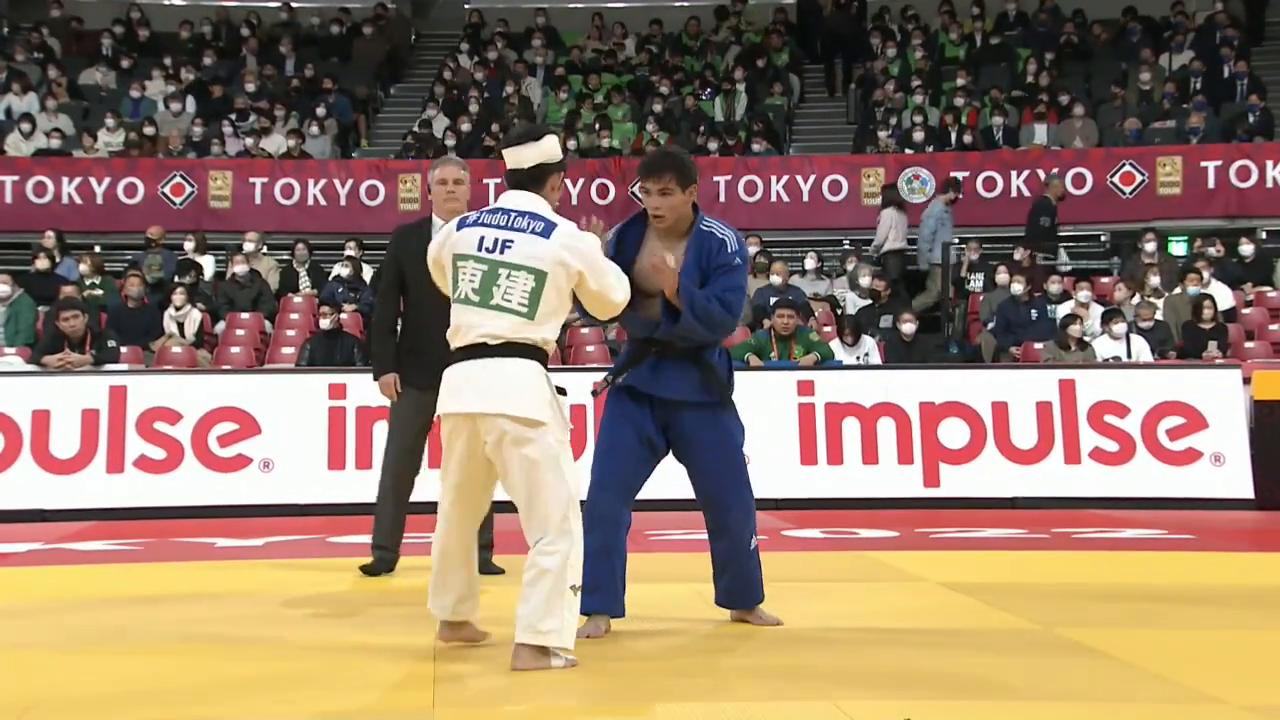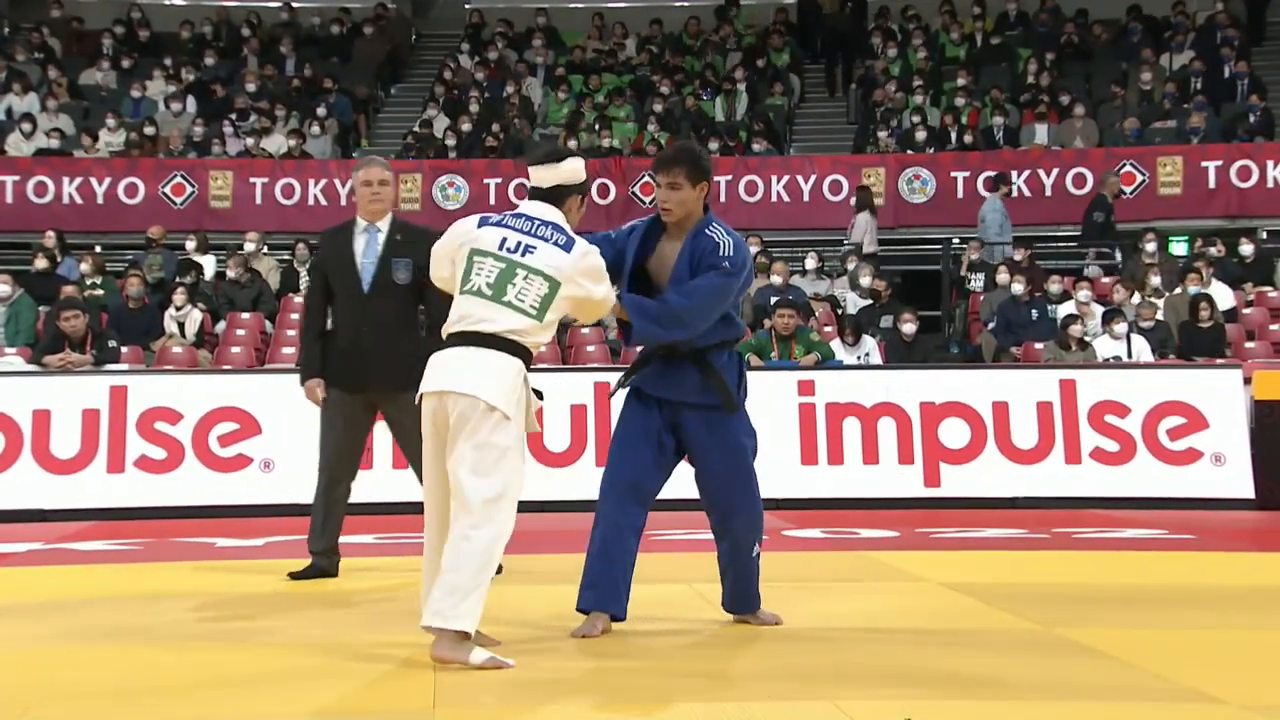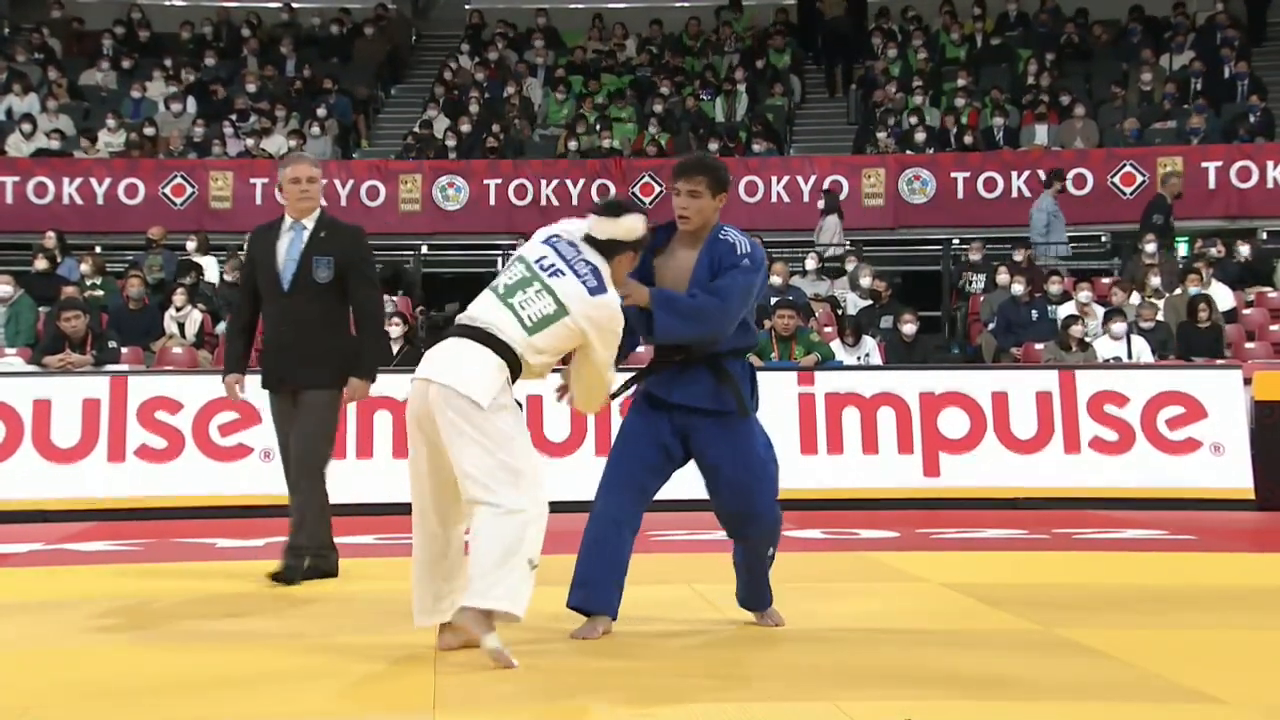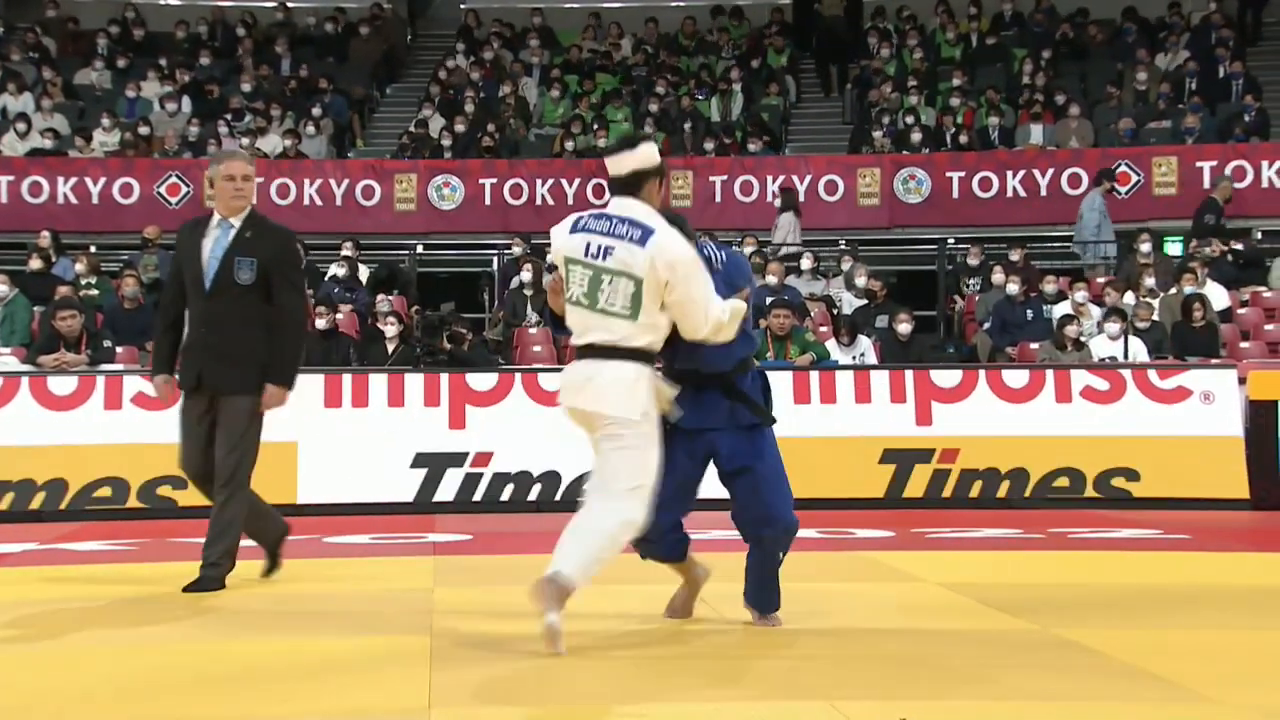
dt=0.4s
person 1, frame 1
left shoulder: (458, 229)
right shoulder: (567, 239)
right elbow: (611, 302)
right wrist: (594, 247)
left hip: (461, 381)
right hip: (520, 385)
left knee: (460, 509)
right knee: (553, 519)
left ankle: (454, 618)
right ankle: (536, 641)
person 1, frame 2
left shoulder: (475, 226)
right shoulder: (580, 255)
left elbow: (442, 272)
right elbow: (594, 308)
left hip: (445, 368)
right hip: (495, 377)
left knee: (445, 507)
right knee: (485, 510)
left ankle: (448, 619)
right ankle: (451, 632)
person 1, frame 3
left shoulder: (552, 241)
right shoulder: (605, 308)
right elbow: (590, 388)
right wrist: (580, 396)
left hip: (437, 366)
right hip: (479, 379)
left knee: (439, 511)
right knee: (515, 500)
left ankle: (449, 621)
right ankle: (478, 613)
person 1, frame 4
left shoulder: (573, 227)
right shoulder: (668, 245)
left elbow: (560, 262)
right elbow: (703, 324)
right wrist: (737, 306)
left hip: (580, 377)
right hip: (626, 385)
right knee: (622, 500)
right ankle: (556, 586)
person 2, frame 1
left shoulder: (721, 245)
right shoulder: (624, 233)
left elbow: (723, 318)
left wrist: (678, 293)
left hip: (698, 379)
right hip: (638, 375)
left knee: (729, 497)
right knee: (607, 494)
left ankle: (743, 601)
right ankle: (599, 608)
person 2, frame 2
left shoulder: (727, 251)
right shoulder: (644, 233)
left elbow: (686, 313)
right elbow: (595, 253)
left wrist: (618, 307)
left hip: (709, 384)
right hip: (654, 378)
left knee: (736, 502)
right knee: (621, 493)
left ankle: (744, 604)
right ankle: (602, 608)
person 2, frame 3
left shoulder: (743, 254)
right shoulder: (652, 246)
left elbow: (715, 316)
right elbow: (626, 315)
left wrist: (651, 299)
left hip: (722, 393)
right hip: (664, 387)
left knee: (755, 506)
right knee: (618, 496)
left ankle: (758, 601)
right ankle: (599, 611)
person 2, frame 4
left shoulder: (726, 266)
left hip: (736, 403)
right hip: (681, 404)
left knee: (773, 519)
right knee: (652, 518)
left ankle: (760, 600)
right ankle: (689, 573)
person 3, frame 1
right shoulder: (406, 238)
right elbow: (386, 307)
right wrist: (385, 365)
right hip: (417, 369)
right knee: (400, 461)
left ankle: (479, 552)
right ankle: (385, 550)
person 3, frame 2
left shoulder: (422, 240)
right shoulder: (332, 241)
left elbow: (440, 311)
right elbow: (315, 312)
right wrist: (312, 370)
left hip: (408, 373)
right hip: (349, 376)
right knee: (334, 467)
right ankle: (323, 556)
person 3, frame 3
left shoulder: (346, 238)
right shoulder: (261, 238)
left elbow: (369, 310)
right elbow: (245, 308)
left wrist: (364, 370)
right wrist: (234, 365)
left hip: (326, 370)
right hip: (280, 371)
left knee: (307, 460)
right knee: (296, 466)
left ankle: (296, 555)
right ankle: (321, 556)
person 3, frame 4
left shoulder: (275, 239)
right shoulder: (190, 233)
left elbow: (293, 316)
right elbow: (172, 304)
left wrist: (281, 378)
right wrist: (162, 365)
left hip: (245, 375)
right hip: (198, 373)
left knee: (231, 472)
right knee: (197, 467)
left ankle: (215, 567)
right ankle: (271, 531)
